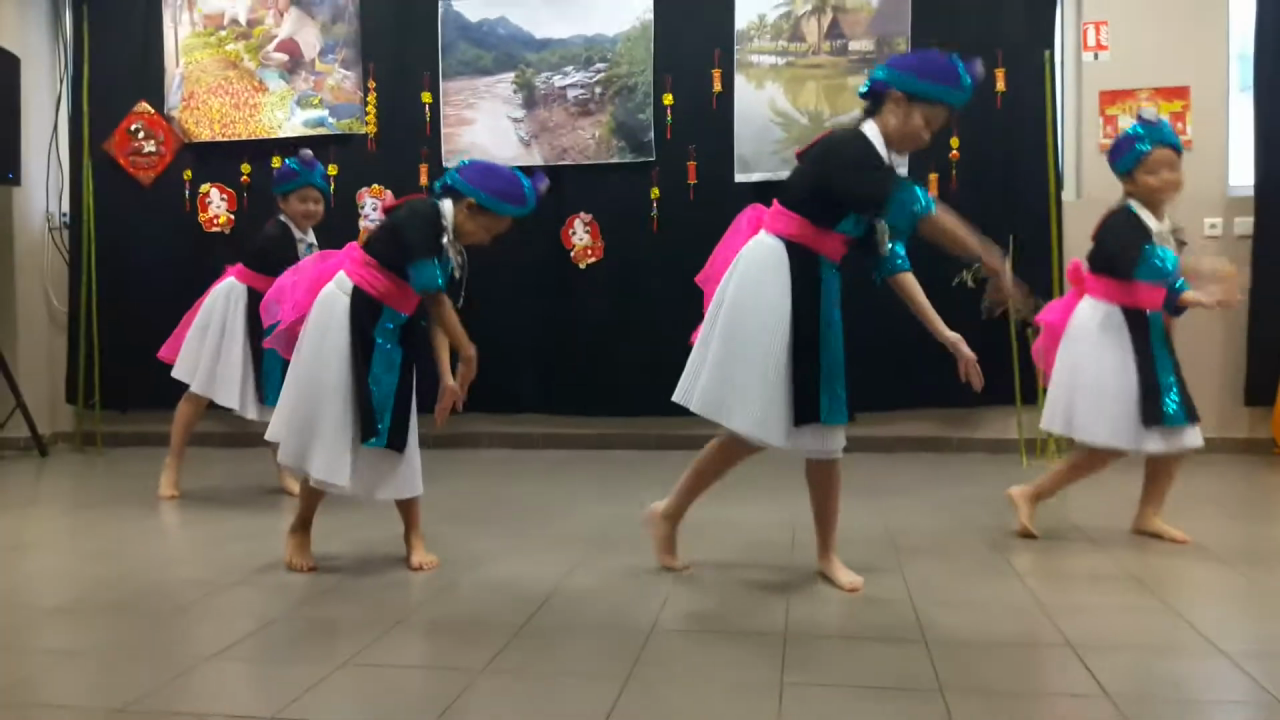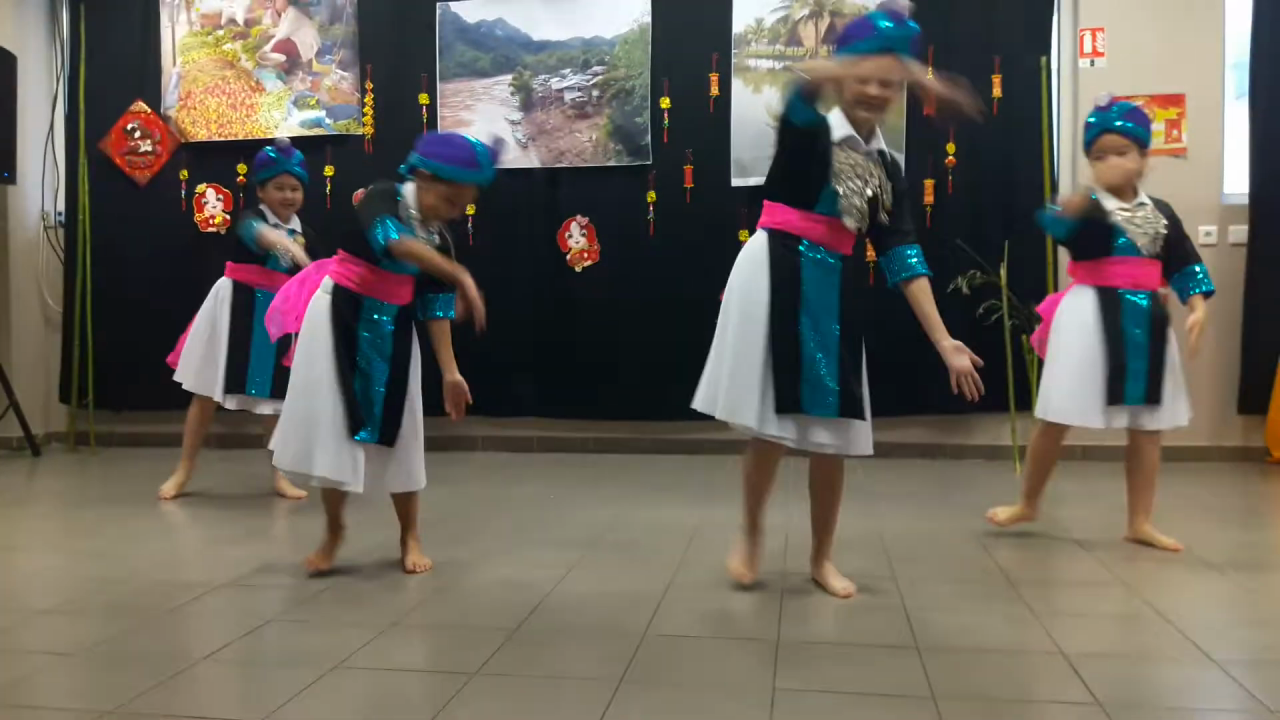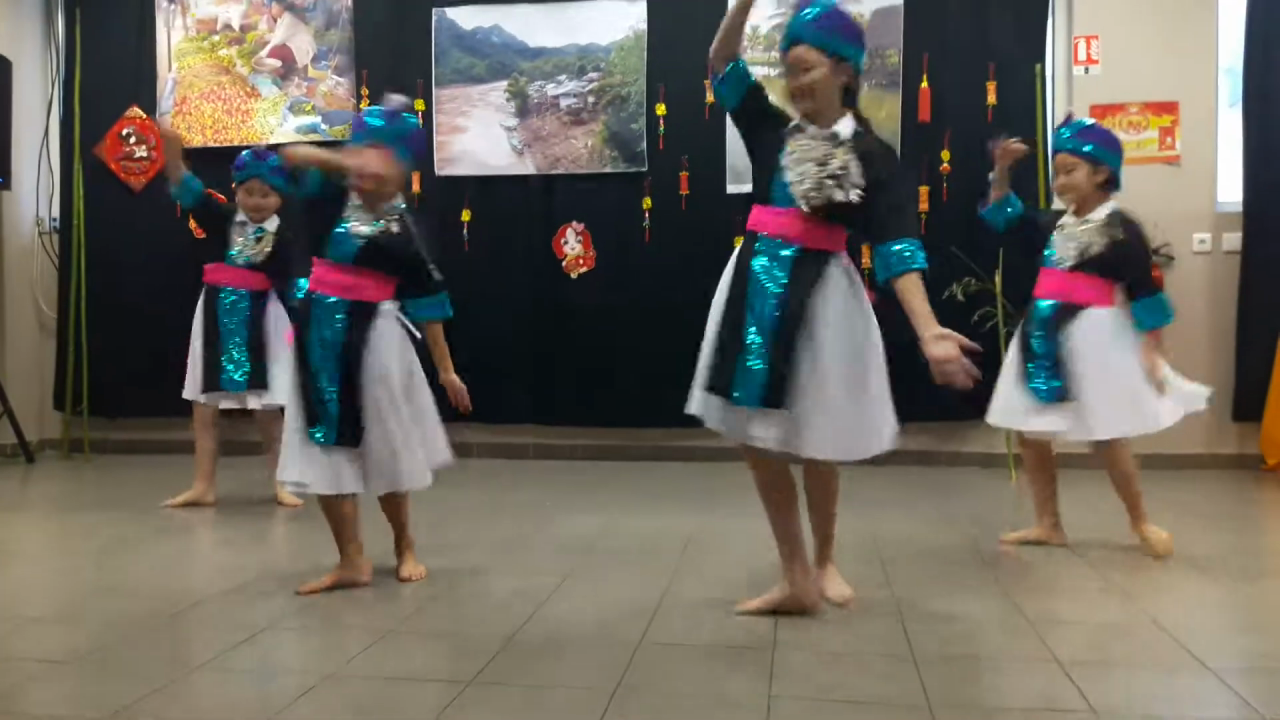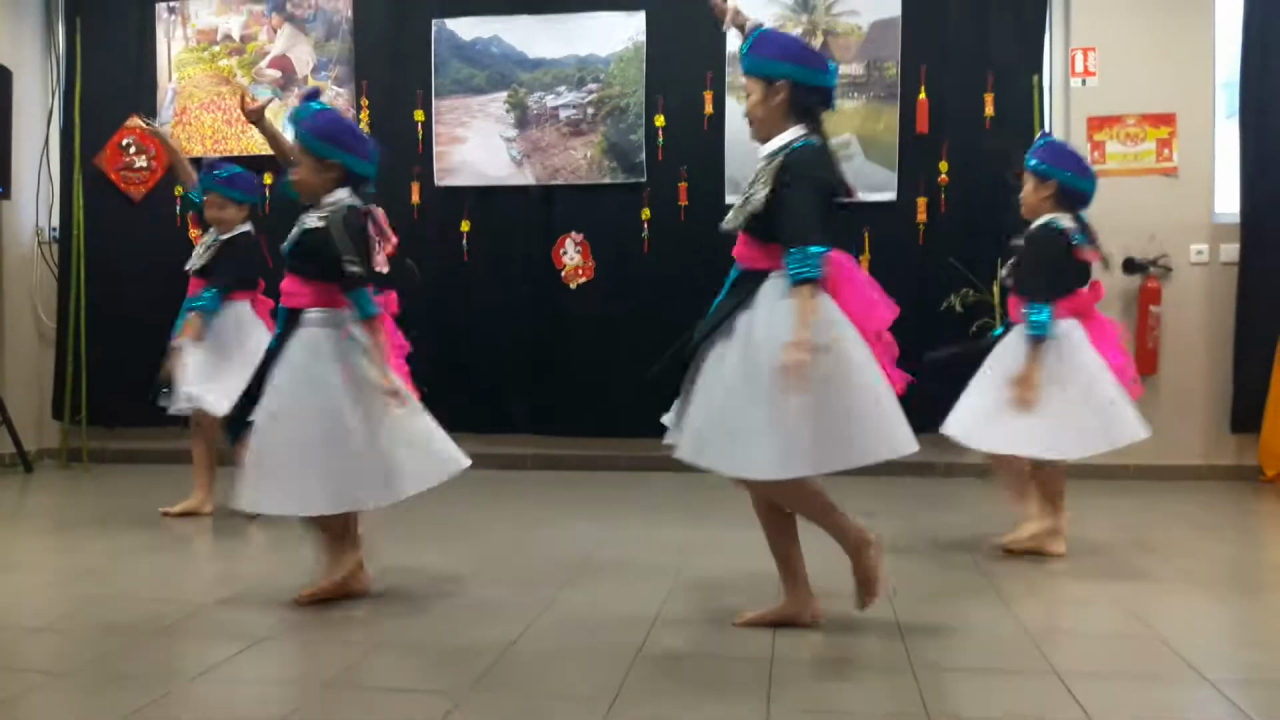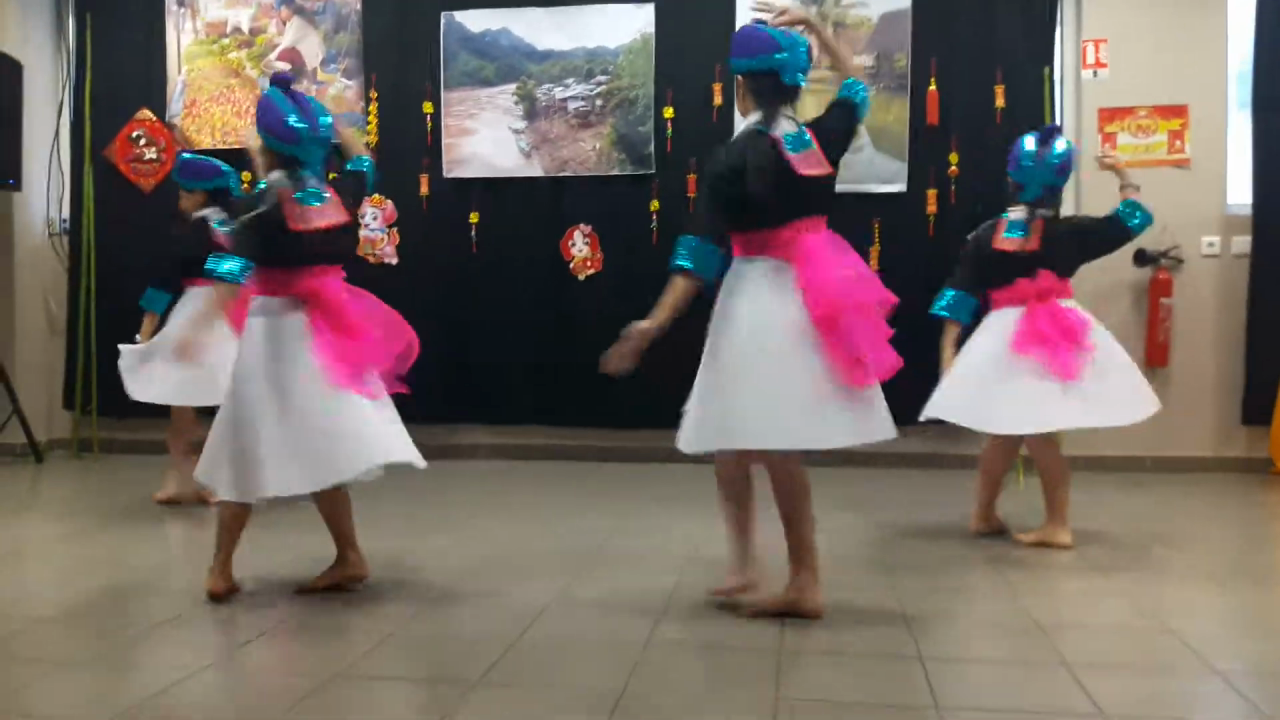
dt=0.2s
person 1, frame 1
left shoulder: (875, 165)
right shoulder: (848, 151)
left elbow: (890, 257)
right elbow: (917, 210)
left wrist: (943, 334)
right wrist: (993, 260)
left hip: (810, 287)
right hip: (776, 280)
left knee: (820, 426)
right knee: (753, 427)
left ankle: (828, 555)
right ankle: (670, 511)
person 1, frame 2
left shoulder: (886, 170)
right shoulder: (806, 132)
left elbow: (904, 257)
right elbow: (810, 79)
left wrist: (942, 341)
right wrist: (919, 74)
left hip: (832, 289)
right hip: (776, 277)
left knee: (829, 432)
right knee: (773, 425)
left ankle: (820, 559)
right ankle: (751, 533)
person 1, frame 3
left shoulder: (874, 156)
right shoulder: (770, 131)
left elbow: (896, 247)
right elbow: (722, 63)
left wrist: (928, 330)
left hip: (823, 293)
right hip: (758, 284)
left knee: (813, 441)
right knee: (755, 435)
left ankle: (822, 564)
right ankle: (798, 579)
person 1, frame 4
left shoulder: (803, 163)
right shoulder: (789, 152)
left elbow: (806, 252)
right elbow: (779, 99)
left wrist: (802, 333)
left hip: (780, 311)
right hip: (753, 307)
left knee: (765, 464)
right knee: (749, 459)
left ankle: (856, 540)
right ankle: (797, 597)
person 1, frame 5
left shoulder: (734, 156)
right shoulder: (822, 138)
left elbow: (701, 246)
right elbow: (858, 86)
left wrist: (656, 322)
left hip: (761, 297)
right hip: (817, 293)
left knee: (767, 445)
right knee: (773, 445)
right ankle: (794, 579)
person 2, frame 1
left shoulder: (452, 250)
right shoulder: (420, 216)
left elbow: (438, 308)
right elbow: (431, 291)
left wrist: (447, 375)
right wrist: (466, 347)
left hip: (389, 329)
right hip: (347, 314)
left knee: (393, 430)
right knee: (333, 423)
left ankle: (414, 535)
right ankle: (300, 529)
person 2, frame 2
left shoulder: (438, 238)
right shoulder: (383, 198)
left elbow: (436, 303)
right elbow: (397, 243)
left wrist: (449, 369)
right wrist: (461, 275)
left hip: (391, 330)
right hip: (340, 318)
left knee: (395, 432)
right knee: (335, 426)
left ankle: (410, 536)
right ankle: (334, 529)
person 2, frame 3
left shoulder: (404, 229)
right shoulder: (334, 196)
left elbow: (428, 299)
right elbow: (293, 157)
left wrist: (445, 369)
right wrist: (342, 161)
left hip: (372, 335)
right hip: (322, 328)
left knee: (383, 442)
right knee: (325, 442)
left ankle: (404, 544)
right ankle: (351, 560)
person 2, frame 4
left shoulder: (340, 224)
right shoulder: (330, 207)
left elbow: (360, 294)
right elbow: (298, 166)
left wrist: (379, 365)
right wrist: (262, 124)
left hip: (322, 342)
right hip: (306, 338)
left knee: (313, 456)
right knee: (313, 456)
left ankle: (343, 557)
right ankle: (347, 565)
person 2, frame 5
left shoulder: (267, 206)
right shoulder: (337, 196)
left elbow: (232, 264)
right elbow: (362, 163)
left wrist: (203, 327)
right wrist: (334, 127)
left hip: (278, 325)
right hip: (326, 327)
left knee: (257, 448)
right knee: (316, 446)
left ankle: (222, 569)
right ankle: (348, 557)
person 3, frame 1
left shoulder: (1160, 225)
right shoulder: (1123, 222)
left elbow: (1164, 290)
right elbow: (1146, 266)
left wrist: (1199, 298)
left hip: (1138, 332)
right hip: (1106, 331)
left knee: (1173, 428)
right knee: (1106, 440)
left ankle: (1148, 515)
right ankle: (1030, 493)
person 3, frame 2
left shoulder: (1161, 212)
right shoulder: (1089, 208)
left elbow: (1187, 265)
right elbow: (1054, 224)
left wrist: (1197, 307)
right wrist: (1096, 185)
left hip: (1142, 321)
right hip: (1092, 319)
left knee: (1147, 426)
right knee: (1056, 421)
left ankle: (1139, 523)
right ankle: (1027, 503)
person 3, frame 3
left shoulder: (1122, 228)
right shoulder: (1053, 225)
left elbow: (1144, 291)
right elbow: (1000, 216)
left wrist: (1149, 352)
right wrist: (1001, 171)
left hip: (1095, 336)
right hip: (1047, 332)
left knee: (1104, 437)
right knee: (1030, 434)
left ankle: (1141, 522)
right ankle: (1048, 524)
person 3, frame 4
left shoulder: (1044, 239)
right shoulder: (1075, 231)
left elbow: (1039, 305)
left wrist: (1030, 366)
left hip: (1047, 348)
right hip: (1068, 341)
left knee: (998, 438)
right knee: (1044, 450)
left ankle: (1039, 518)
right ankle: (1048, 531)
person 3, frame 5
left shoulder: (988, 234)
right shoulder: (1073, 231)
left elbow: (960, 290)
right elbow: (1135, 220)
left wrist: (949, 345)
right wrist: (1123, 176)
left hip: (1007, 334)
right hip: (1057, 332)
left knee: (1005, 431)
right knee: (1042, 436)
left ankle: (984, 514)
right ankle: (1056, 524)
person 4, frame 1
left shoulder: (309, 242)
right shoulder: (276, 237)
right hip: (237, 310)
left knee: (282, 393)
right knee: (201, 390)
left ankle: (286, 472)
right ankle: (171, 468)
person 4, frame 2
left shoulder: (304, 234)
right shoulder: (254, 218)
right elbow: (254, 232)
right wrist: (286, 246)
right hip: (235, 309)
left knee: (276, 395)
right knee: (206, 393)
left ankle: (279, 475)
right ankle: (182, 471)
person 4, frame 3
left shoulder: (281, 237)
right shoulder: (220, 217)
left elbow: (288, 282)
right elbow: (187, 192)
right wrist: (173, 156)
left hip: (259, 318)
right hip: (217, 315)
left knee: (267, 404)
right knee: (205, 405)
left ankle: (277, 481)
right ankle: (203, 486)
person 4, frame 4
left shoulder: (245, 245)
right shoulder: (214, 232)
left elbow: (215, 290)
right elbow: (194, 189)
left wrist: (183, 340)
right wrist: (172, 149)
left hip: (228, 326)
right hip: (201, 327)
left knee: (211, 412)
right knee: (200, 416)
right ankle: (201, 495)
person 4, frame 5
left shoulder: (189, 234)
right shoulder: (234, 228)
left elbow: (163, 283)
left wrist: (145, 336)
left hip: (196, 316)
right hip: (224, 320)
left knee: (179, 405)
left ankle: (181, 484)
